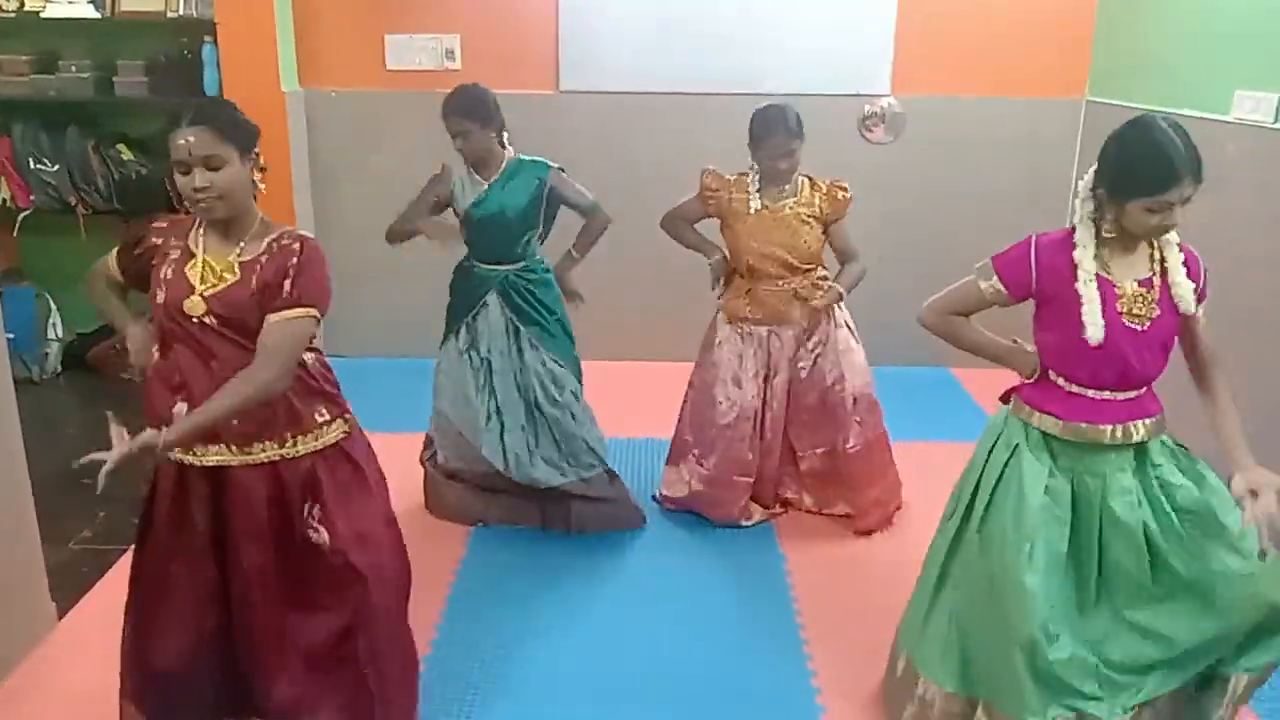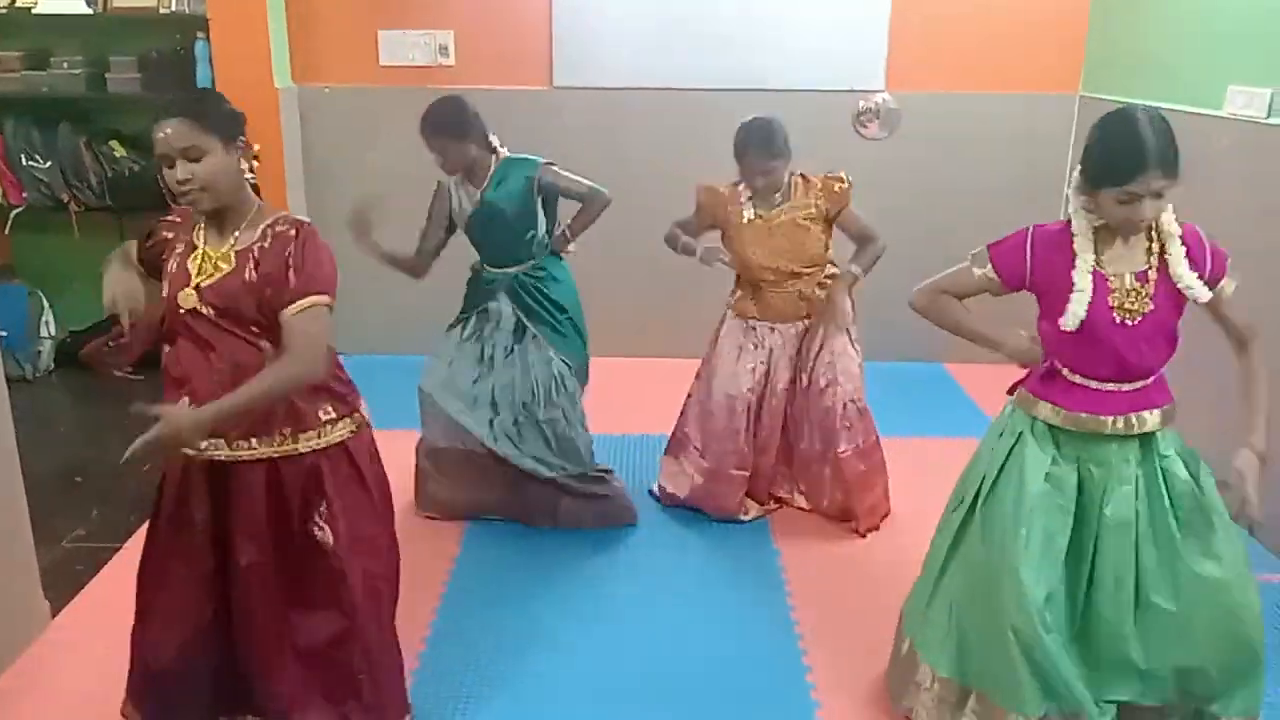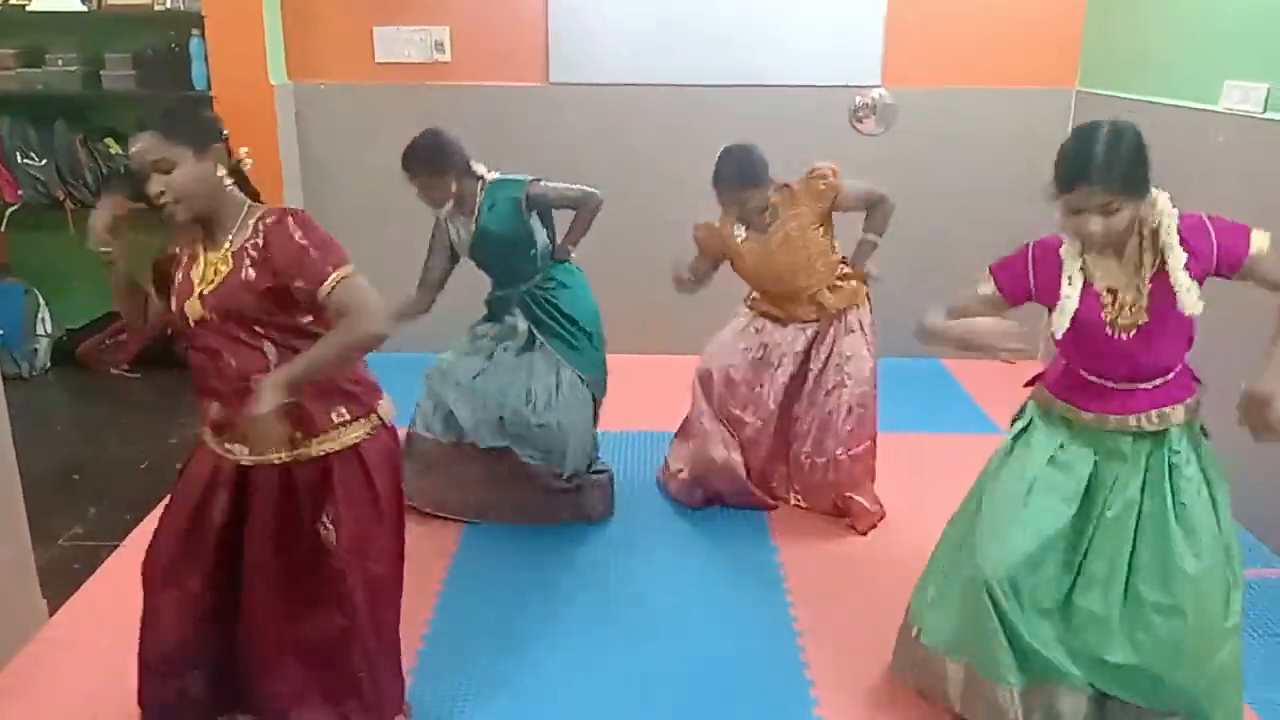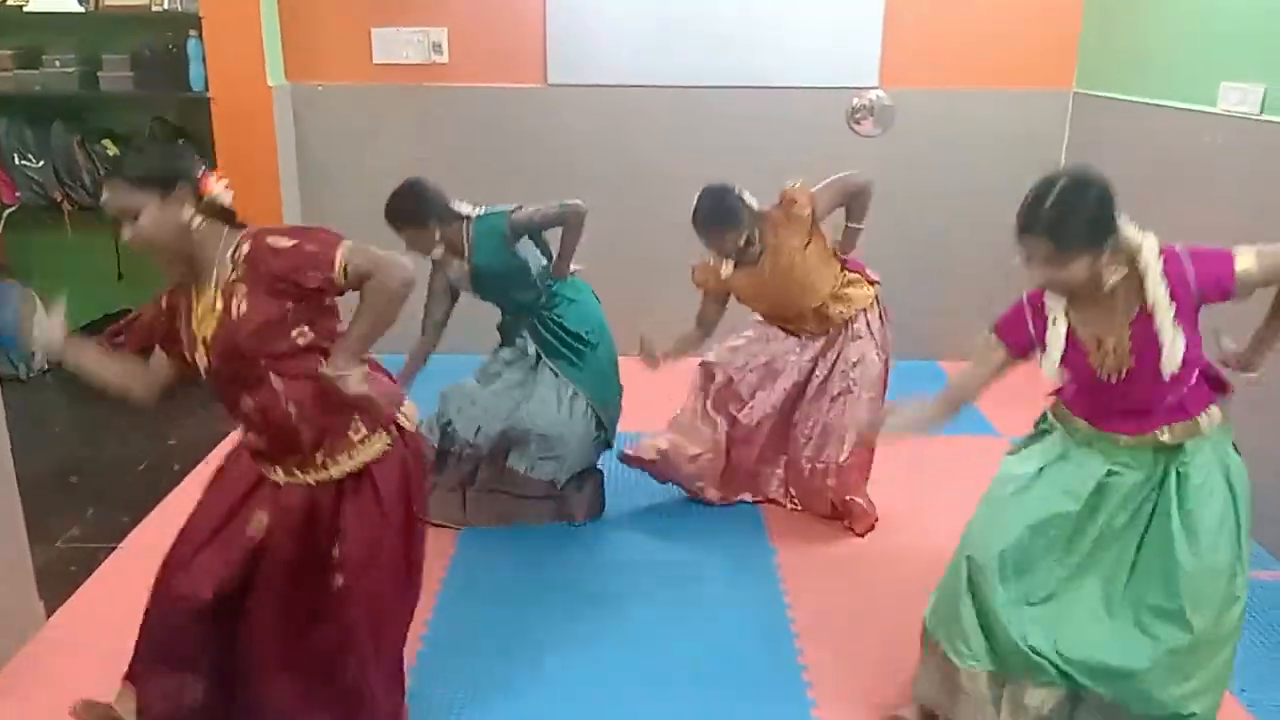
dt=0.1s
person 1, frame 1
left shoulder: (293, 255)
right shoulder: (162, 242)
left elbow: (274, 372)
right elbow: (101, 275)
left wrist: (168, 436)
right wrist: (136, 335)
left hip: (300, 456)
right hip: (199, 464)
left knee: (343, 593)
right knee: (189, 603)
person 1, frame 2
left shoulder: (294, 243)
right shoulder: (174, 238)
left elbow: (306, 361)
right elbow: (127, 262)
left wrist: (199, 421)
right wrist: (120, 273)
left hip: (307, 453)
right hip: (209, 457)
left knee: (336, 595)
right knee: (188, 599)
person 1, frame 3
left shoulder: (285, 234)
right shoulder: (186, 254)
left elbow: (364, 322)
left wrist: (281, 383)
left hip: (330, 442)
right hip: (230, 452)
left knee: (338, 596)
right knee: (186, 581)
person 1, frame 4
left shoulder: (273, 255)
right shoulder: (179, 298)
left elbow: (396, 273)
right elbow: (144, 384)
left wrist: (347, 359)
right wrist: (61, 345)
left hip: (355, 458)
right hip: (273, 464)
left knee: (352, 611)
right knee: (201, 581)
person 2, frame 1
left shoulder: (1182, 265)
right shoulder: (1045, 258)
left elbow: (1206, 369)
right elbow: (936, 314)
right wrist: (1019, 358)
left hip: (1137, 458)
right hip: (1040, 453)
right knee: (1026, 611)
person 2, frame 2
left shoulder: (1191, 250)
right shoulder: (1041, 249)
left elbow: (1248, 342)
right elbow: (927, 297)
left wrist: (1253, 447)
right wrist: (1013, 346)
left hip: (1145, 452)
right hip: (1047, 445)
left knee: (1214, 605)
right knee: (1020, 600)
person 2, frame 3
left shoulder: (1195, 240)
right shoulder: (1042, 260)
right elbow: (935, 322)
right wrist: (977, 332)
left hip: (1165, 446)
right hip: (1063, 436)
left knee: (1182, 615)
right knee: (1001, 569)
person 2, frame 4
left shoulder: (1179, 276)
right shoulder: (1038, 312)
right elbow: (959, 392)
right wrist: (899, 421)
left hip: (1182, 460)
right hip: (1083, 449)
left knee: (1188, 619)
right knee: (994, 553)
person 3, frame 1
left shoulder: (537, 174)
right shoulder: (450, 180)
left elbow: (600, 215)
right elbow: (393, 232)
left wrist: (566, 264)
right wrist: (422, 226)
left hip: (534, 299)
right hip: (475, 299)
left knee: (545, 397)
right knee: (463, 404)
left ankle: (563, 494)
right ankle: (473, 497)
person 3, frame 2
left shoulder: (528, 172)
right shoulder: (448, 194)
left elbow: (598, 197)
right elbow: (419, 267)
left wrist: (559, 242)
right wrist: (375, 247)
left hip: (541, 296)
right hip: (490, 298)
left knee: (546, 394)
right knee: (448, 390)
left ankle: (559, 493)
right ankle: (464, 487)
person 3, frame 3
left shoulder: (513, 193)
right shoulder: (446, 225)
left elbow: (591, 199)
right elbow: (424, 298)
left wrist: (562, 252)
left hip: (561, 308)
right hip: (511, 313)
left knee: (557, 409)
right knee: (452, 386)
left ankle: (561, 488)
person 3, frame 4
left shoulder: (499, 225)
right shoulder: (445, 268)
left elbow: (575, 211)
right elbow: (428, 338)
left wrist: (560, 270)
left hip: (565, 323)
right hip: (524, 332)
left knee: (557, 421)
right knee: (470, 409)
left ankle: (557, 496)
person 4, frame 1
left shoulder: (823, 196)
right shoulder: (726, 194)
left elbow: (851, 259)
right elbow: (671, 220)
left wrist: (831, 292)
right wrist: (711, 252)
left hip: (816, 315)
right hip: (747, 322)
left knee: (847, 397)
right knee: (731, 412)
left ankle: (860, 499)
right ankle: (730, 495)
person 4, frame 2
left shoulder: (821, 195)
right shoulder: (724, 204)
left elbow: (873, 242)
right elbow: (674, 233)
left wrist: (845, 284)
right wrist: (700, 250)
left hip: (819, 318)
right hip: (754, 321)
left knee: (836, 406)
right knee: (727, 403)
left ankle: (847, 499)
right ankle: (727, 491)
person 4, frame 3
left shoulder: (810, 197)
right shoulder: (723, 233)
left elbow: (880, 202)
right elbow: (696, 278)
left wrist: (863, 249)
right wrist: (683, 278)
left hip: (835, 318)
right hip: (773, 323)
left knee: (837, 413)
right knee: (722, 375)
left ankle: (843, 498)
right ankle: (712, 479)
person 4, frame 4
left shoulder: (793, 219)
right shoulder: (719, 271)
left elbow: (858, 184)
right elbow: (703, 329)
left wrist: (847, 247)
right wrist: (663, 356)
left hip: (849, 326)
right hip: (784, 331)
left knee: (835, 419)
right knee: (727, 374)
left ankle: (838, 500)
right ankle: (719, 477)
